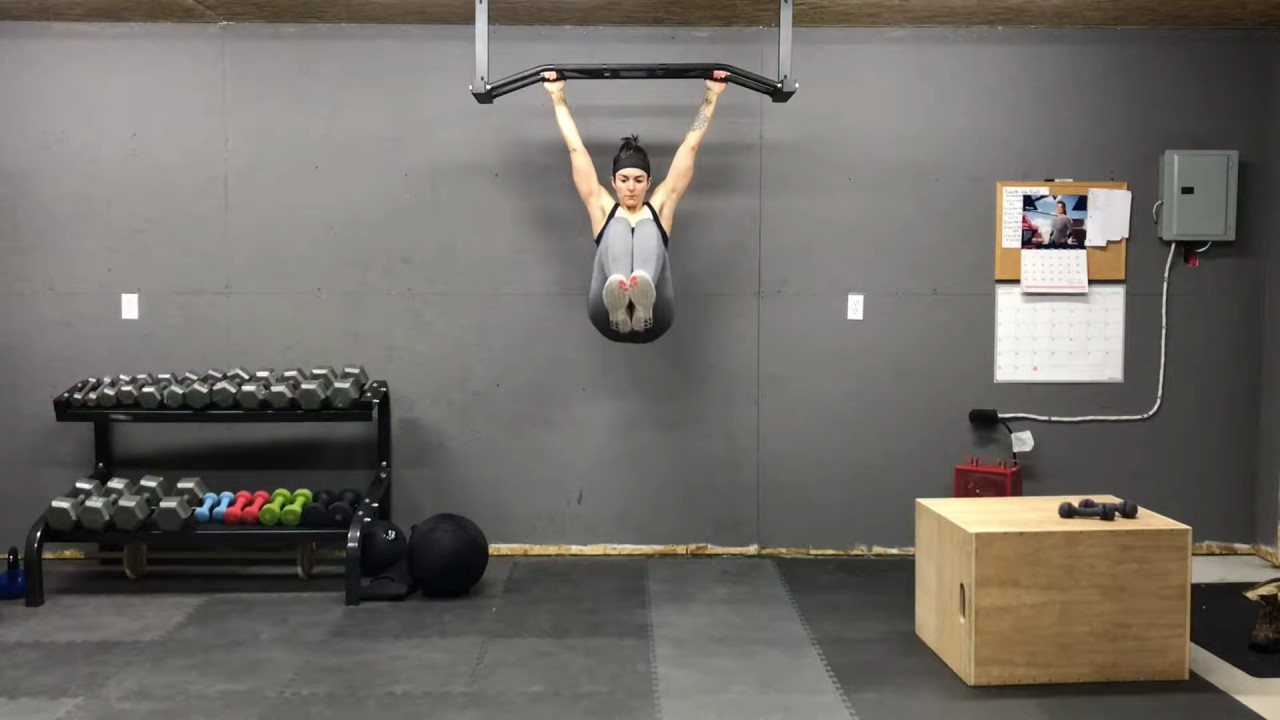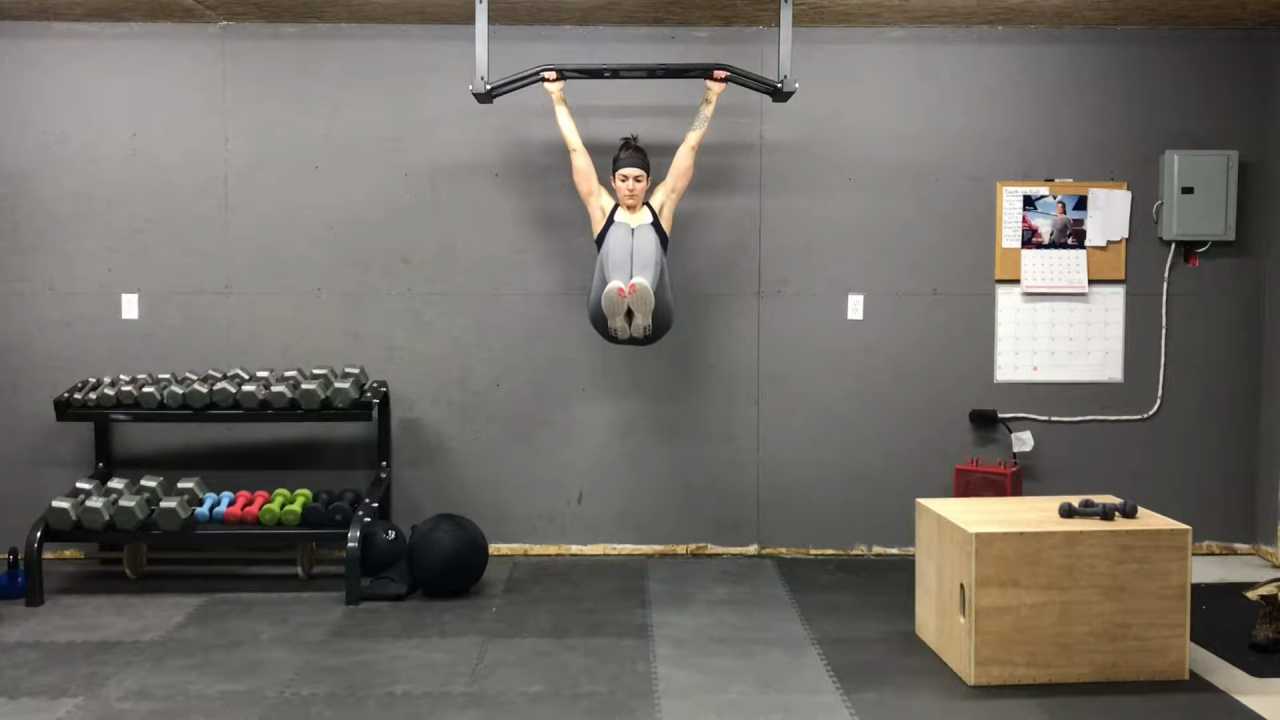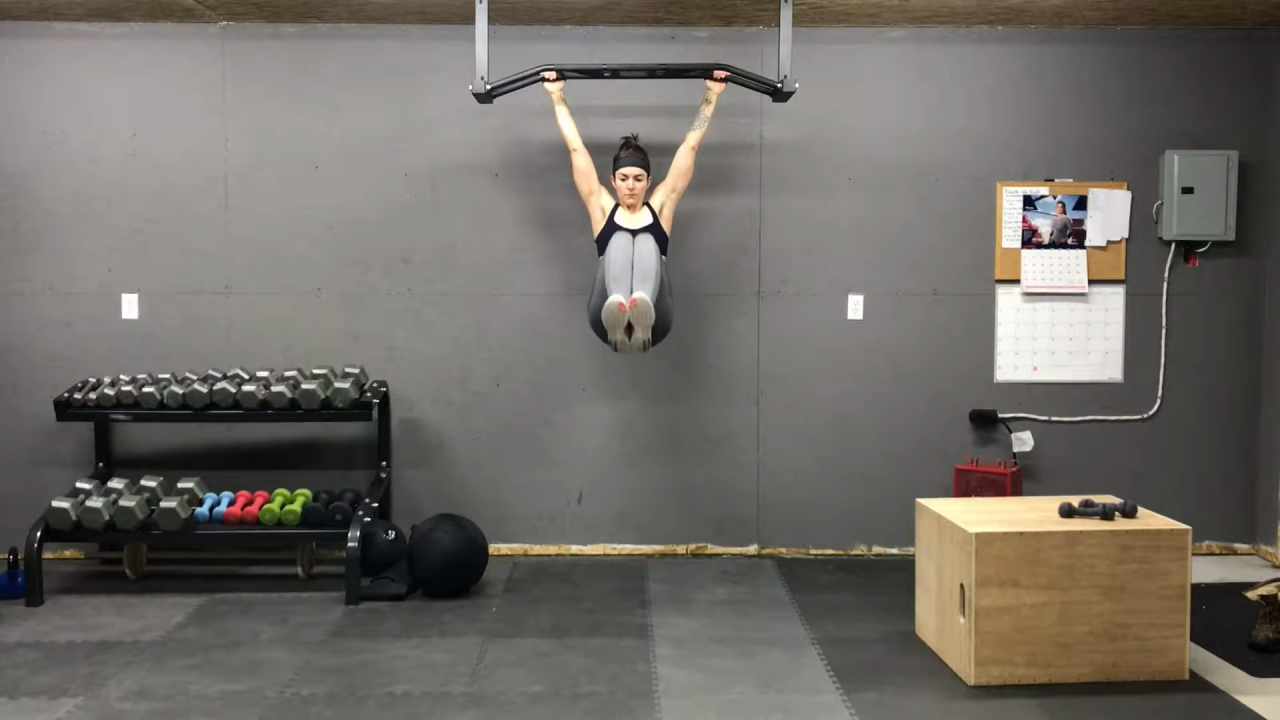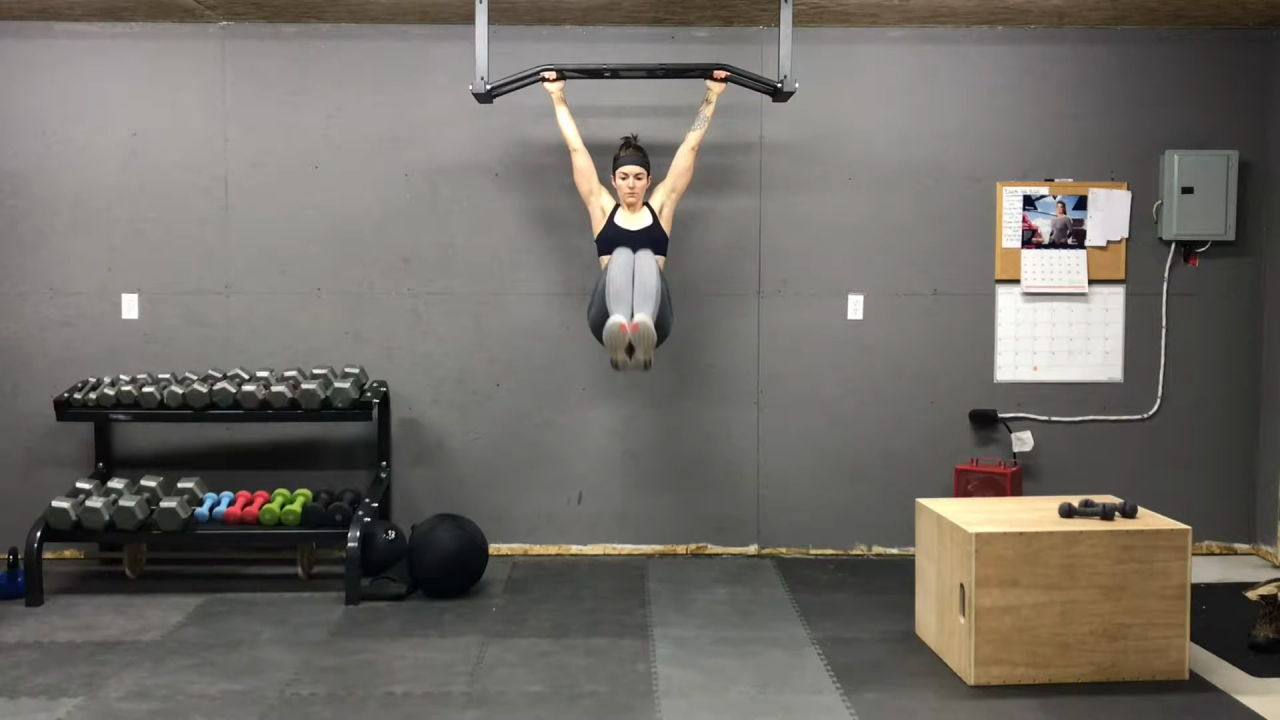
dt=0.1s
person 1, frame 1
left shoulder: (661, 206)
right shoulder: (601, 208)
left elbow: (690, 145)
right elbow: (576, 148)
left wrist: (711, 95)
right wrist: (557, 96)
left hip: (654, 317)
right hip: (607, 315)
left knee: (647, 228)
right knee: (618, 227)
left ankle: (643, 297)
right ankle: (618, 299)
person 1, frame 2
left shoulder: (661, 206)
right shoulder: (602, 208)
left elbow: (690, 146)
right elbow: (576, 148)
left wrist: (711, 95)
right wrist: (557, 97)
left hip: (654, 315)
right hip: (606, 313)
left knee: (645, 235)
right knee: (619, 233)
left ankle: (641, 302)
right ankle: (618, 302)
person 1, frame 3
left shoulder: (661, 205)
right shoulder: (601, 207)
left elbow: (690, 146)
right elbow: (576, 148)
left wrist: (711, 95)
right wrist: (557, 96)
left hip: (654, 319)
right hip: (606, 316)
left knee: (645, 245)
right knee: (619, 243)
left ankle: (641, 317)
right ankle: (618, 317)
person 1, frame 4
left shoulder: (661, 204)
right shoulder: (601, 205)
left elbow: (690, 146)
right elbow: (576, 147)
left wrist: (710, 96)
right wrist: (558, 96)
left hip: (653, 314)
right hip: (608, 314)
left knee: (644, 263)
right knee: (621, 258)
left ankle: (642, 331)
right ankle: (618, 329)
